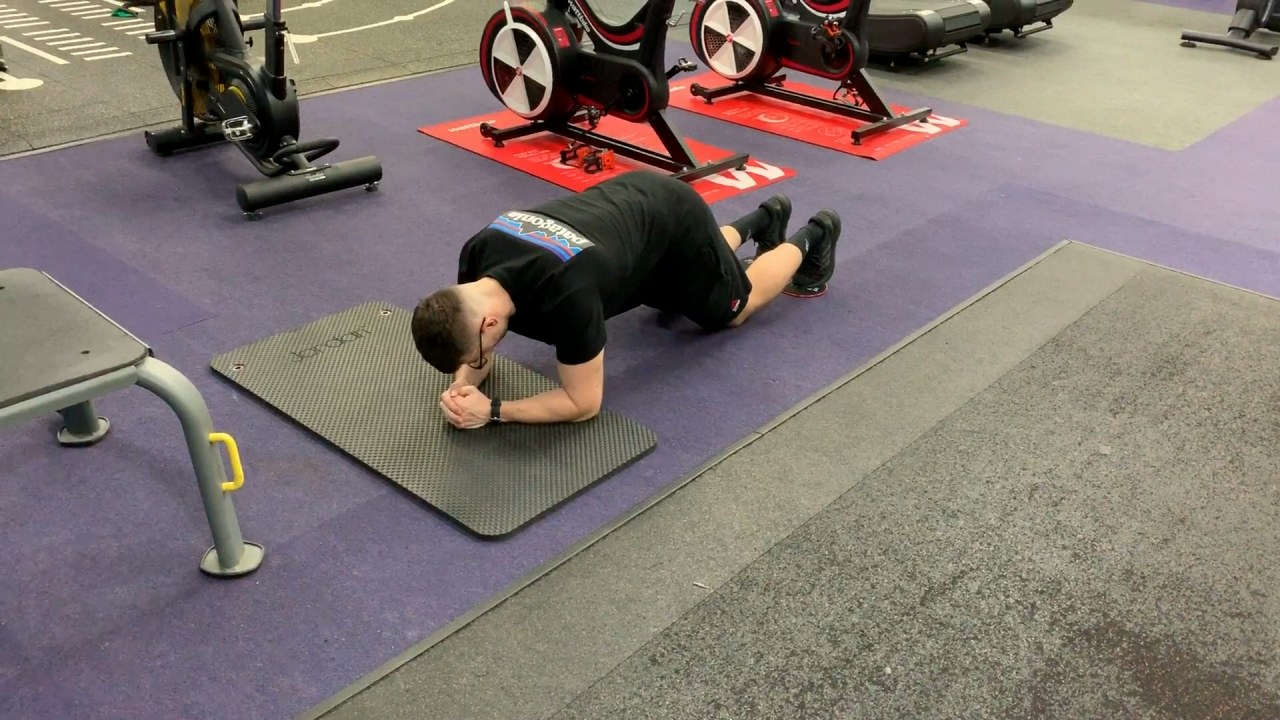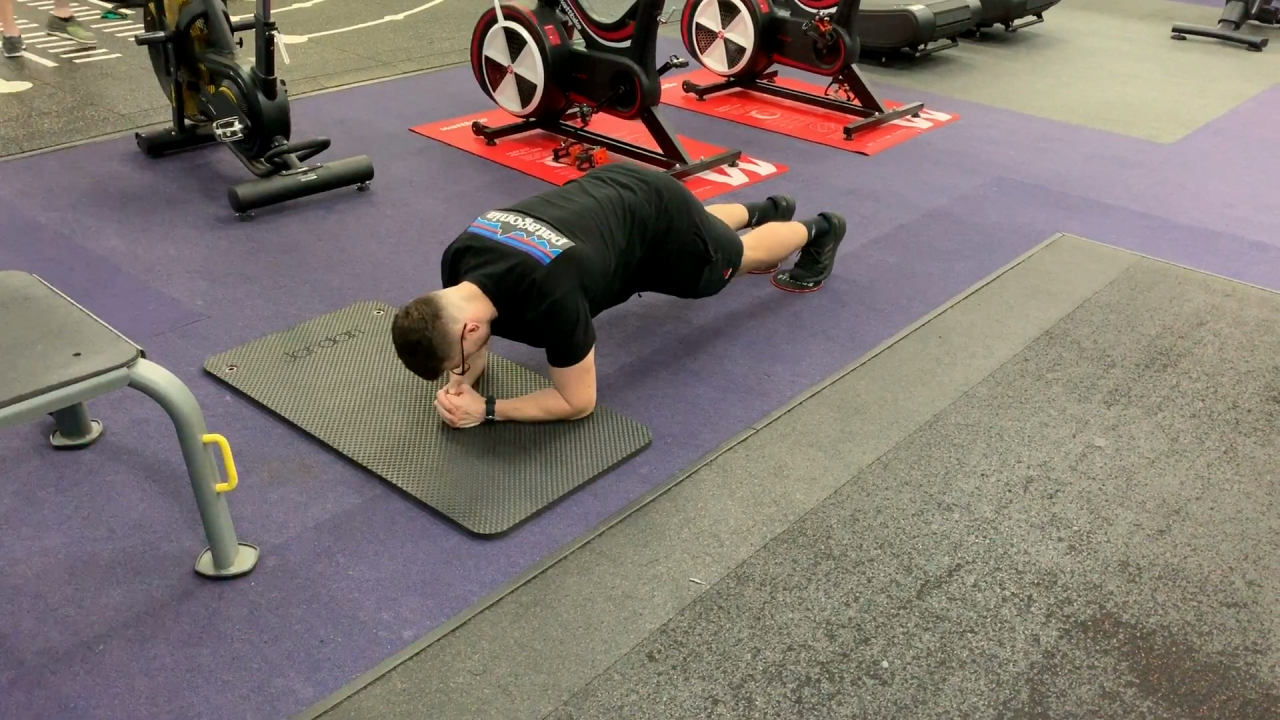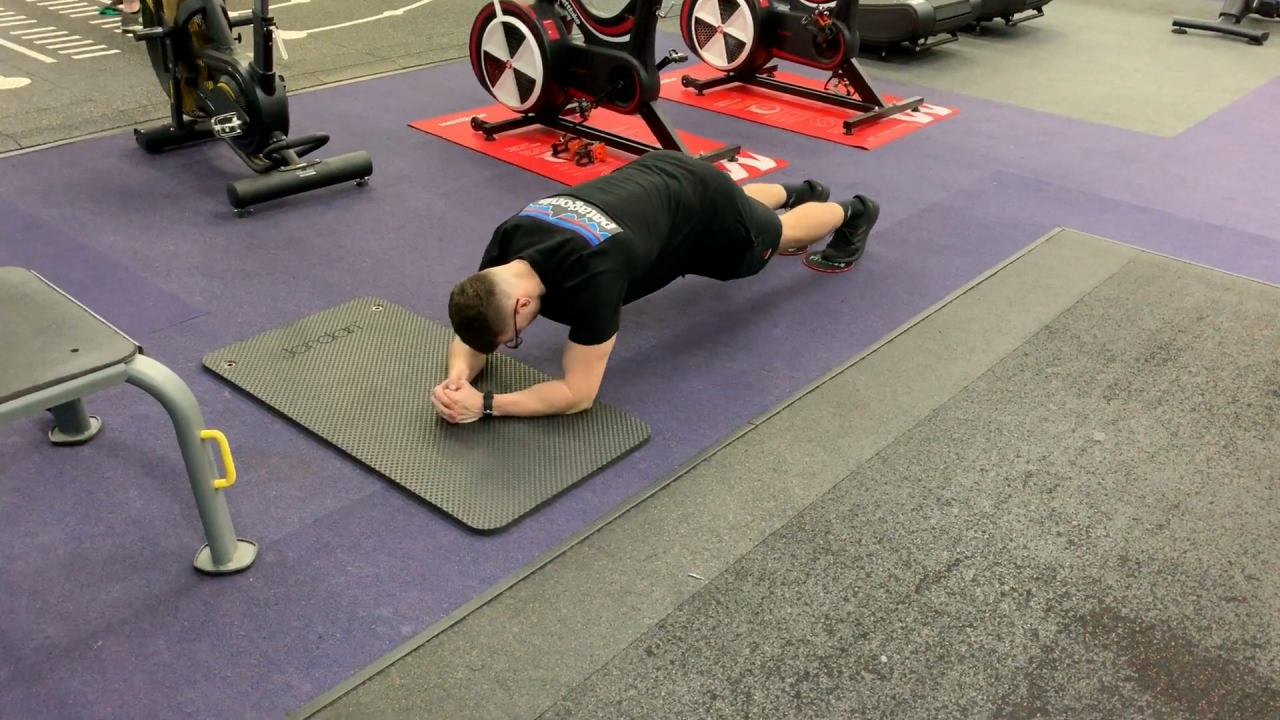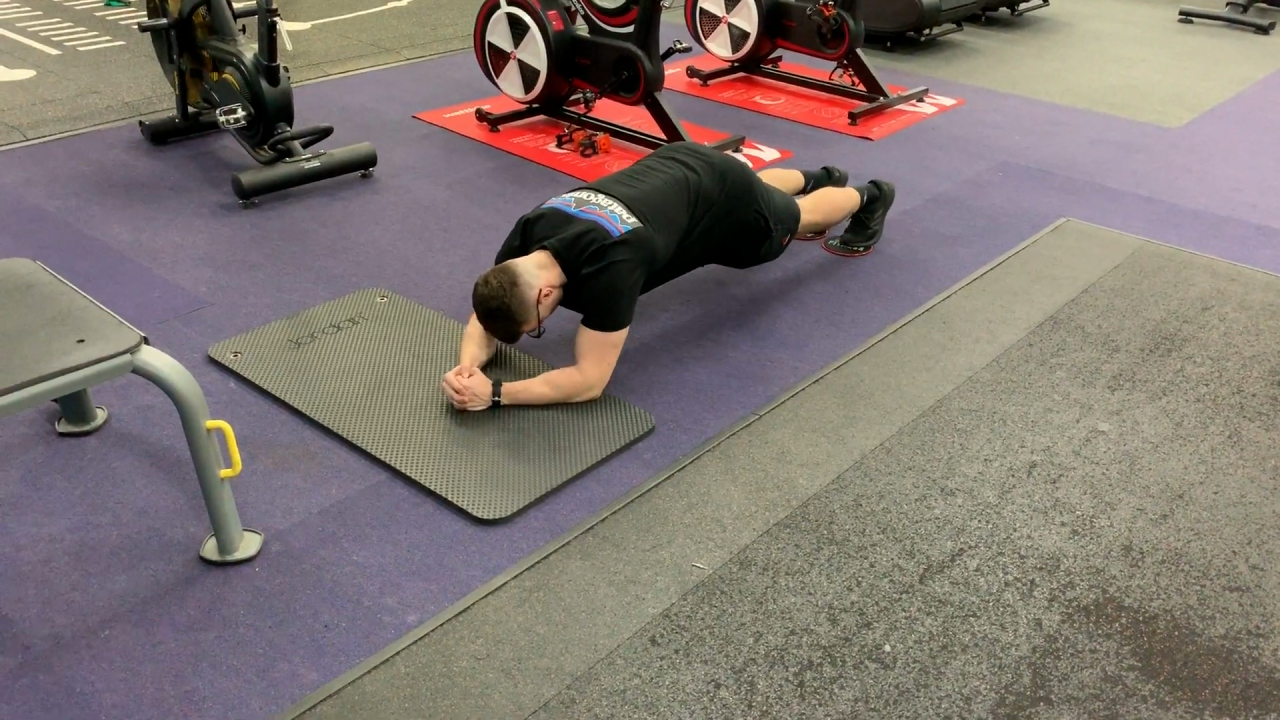
dt=0.7s
person 1, frame 1
left shoulder: (564, 295)
right shoulder: (478, 257)
left elbow: (583, 403)
right elbow: (474, 352)
left wrist: (492, 410)
right wrist: (464, 385)
left hip: (672, 217)
right hip: (630, 196)
left knee: (733, 308)
right knee: (672, 304)
left ankle: (812, 238)
right ankle: (762, 219)
person 1, frame 2
left shoulder: (549, 297)
right shoulder: (460, 261)
left elbow: (579, 401)
right elbow: (473, 349)
left wrist: (487, 408)
right wrist: (459, 385)
left hip: (657, 212)
right hip: (612, 188)
left knee: (737, 256)
right knee: (708, 230)
left ankle: (818, 231)
right ankle: (766, 210)
person 1, frame 3
left shoulder: (589, 278)
right shoulder: (507, 243)
left elbow: (578, 394)
right elbow: (472, 336)
left wrist: (485, 405)
right wrist: (457, 379)
left hip: (703, 203)
right hip: (656, 176)
left knee: (781, 234)
right knee: (741, 203)
left ankle: (852, 213)
right ankle: (799, 192)
person 1, frame 4
left shoulder: (607, 270)
right shoulder: (524, 241)
left elbow: (589, 381)
right elbow: (484, 325)
left wrist: (495, 394)
right wrist: (469, 365)
left hip: (722, 196)
right hip: (677, 165)
left knee: (796, 218)
right knee: (769, 191)
left ankle: (867, 197)
right ankle: (821, 178)
